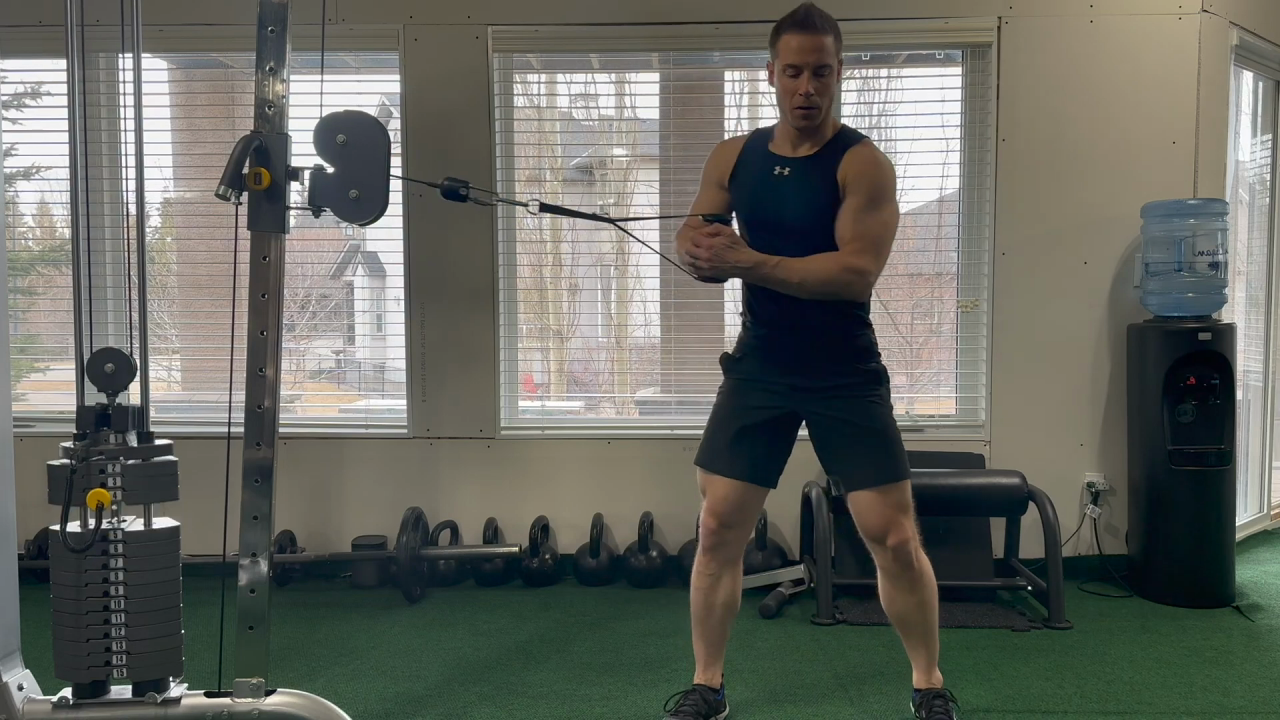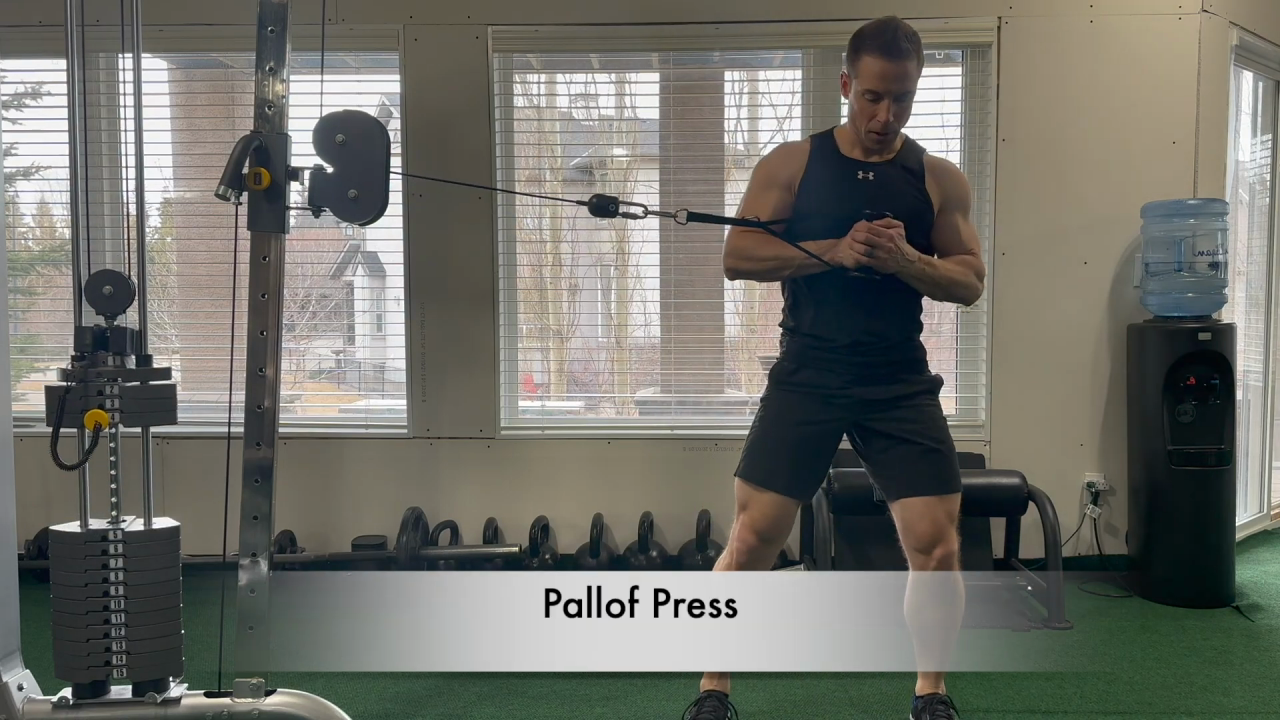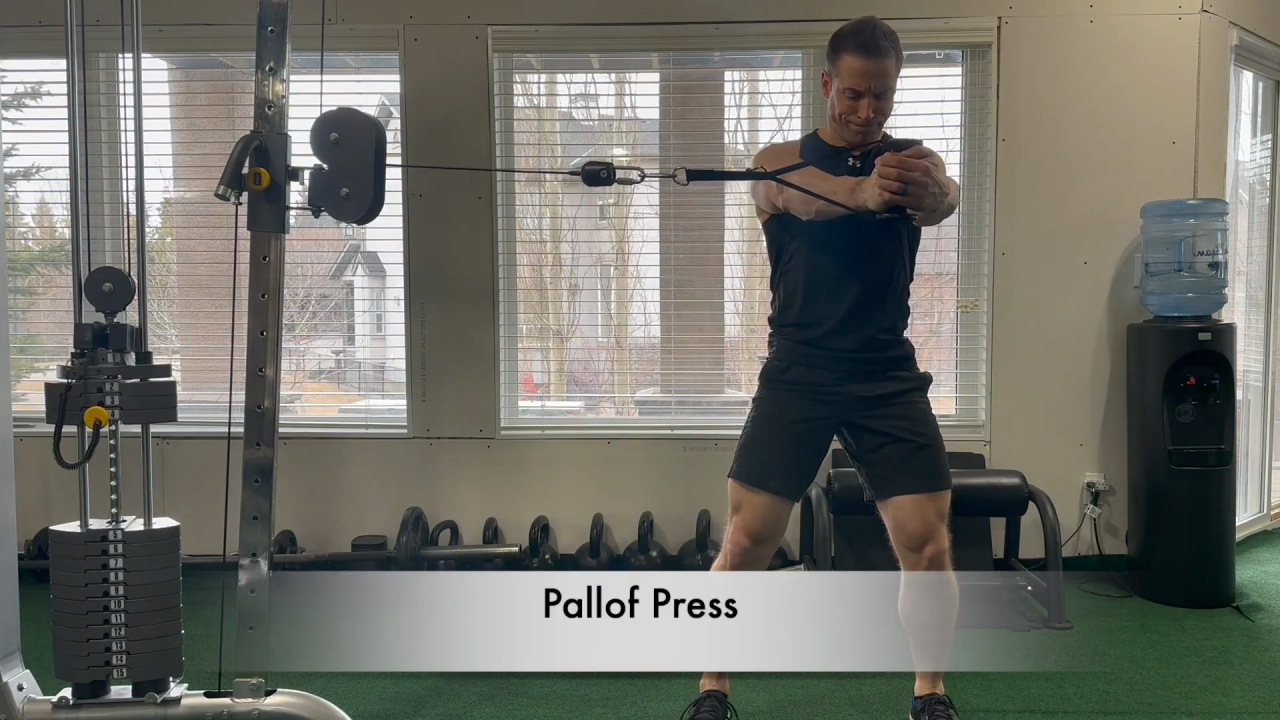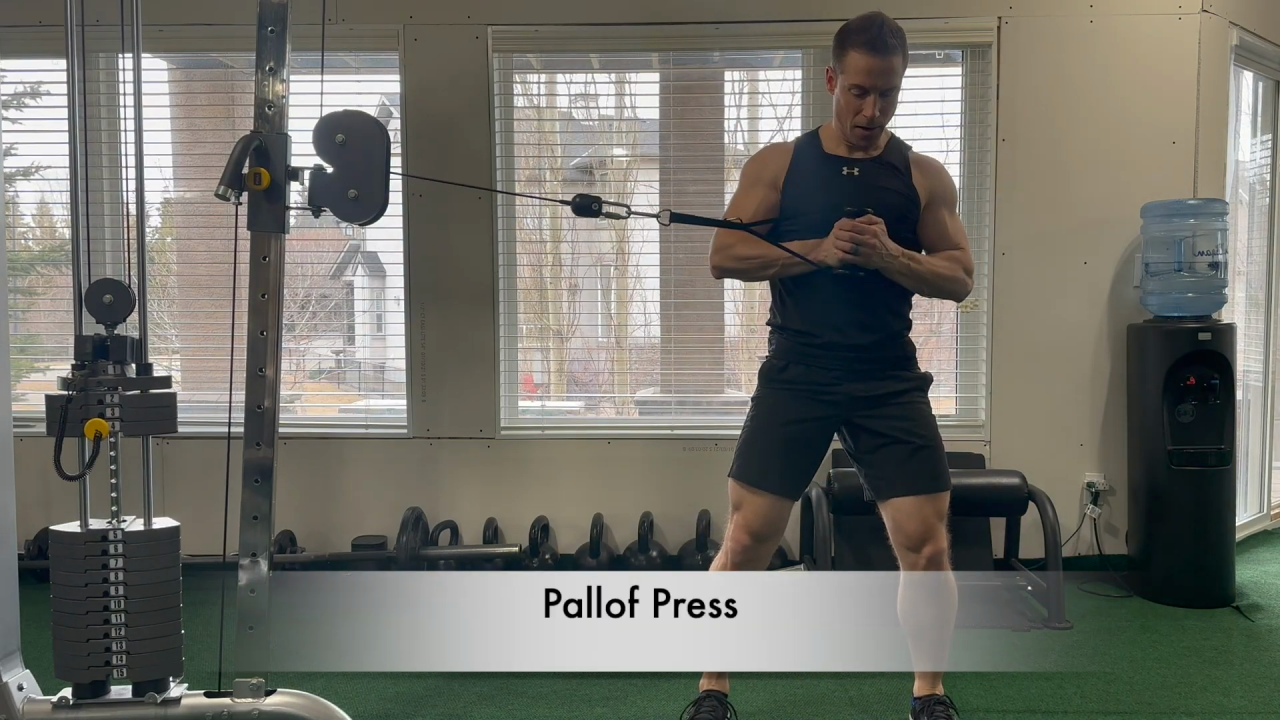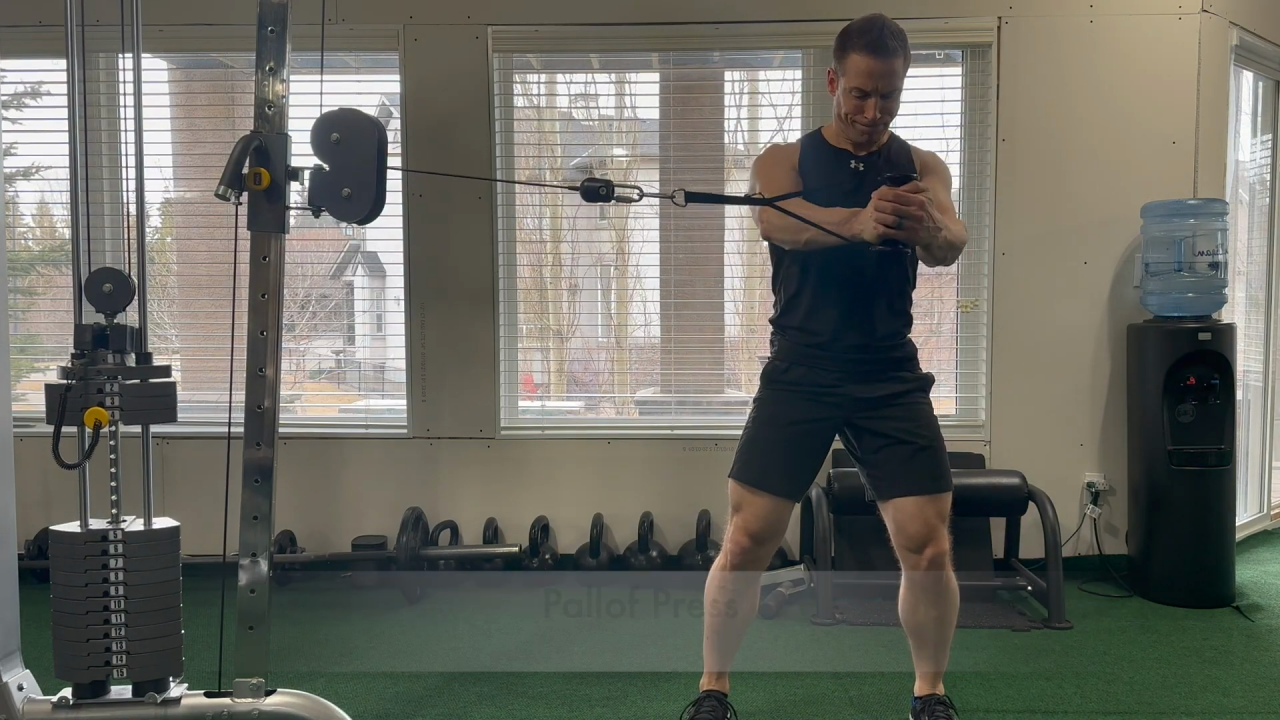
dt=1s
person 1, frame 1
left shoulder: (864, 163)
right shoulder: (733, 156)
left elbow: (860, 273)
right elbow: (692, 232)
left wrist: (761, 263)
right wrist: (698, 251)
left hip: (846, 374)
right hip: (759, 367)
left knee: (895, 538)
right knee: (718, 529)
person 1, frame 2
left shoulder: (939, 179)
right shoulder: (792, 163)
left elbow: (971, 281)
right elbow: (737, 257)
left wrist: (903, 258)
right wrist: (834, 250)
left hip: (900, 384)
right hip: (806, 377)
left knee: (937, 549)
right knee: (750, 542)
person 1, frame 3
left shoulder: (914, 158)
right shoulder: (782, 159)
left elbow: (942, 202)
right elbow: (808, 200)
left wrist: (926, 189)
right wrist: (865, 191)
left hip: (888, 377)
right hip: (798, 374)
left knee: (929, 548)
right knee: (745, 543)
person 1, frame 4
left shoulder: (923, 175)
right shoulder: (779, 164)
left elbow: (960, 278)
right elbow: (723, 257)
left wrist: (888, 255)
right wrist: (819, 249)
left hip: (889, 380)
right hip: (796, 374)
left knee: (926, 548)
right knee: (744, 542)
person 1, frame 5
left shoulder: (921, 167)
right shoulder: (784, 160)
left elbow: (950, 246)
right elbow: (788, 226)
left wrist: (931, 228)
right wrist: (860, 222)
left hip: (890, 378)
right hip: (799, 374)
left knee: (929, 548)
right knee: (744, 544)
